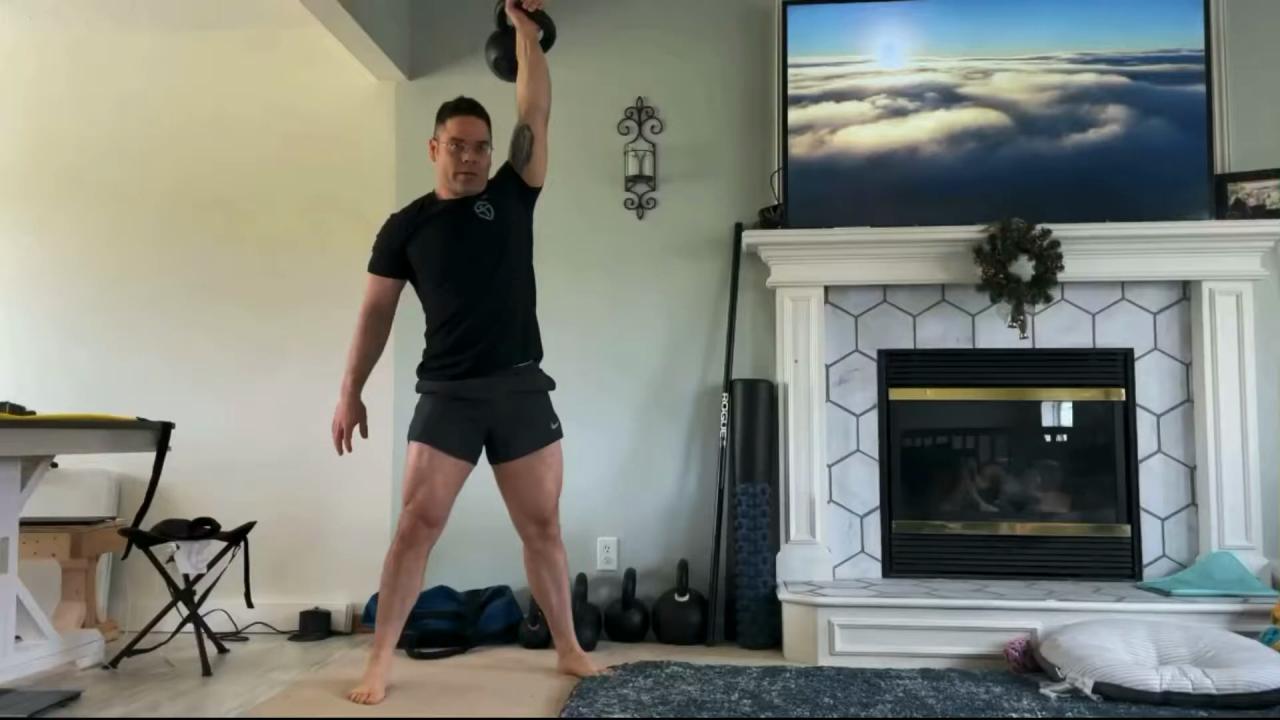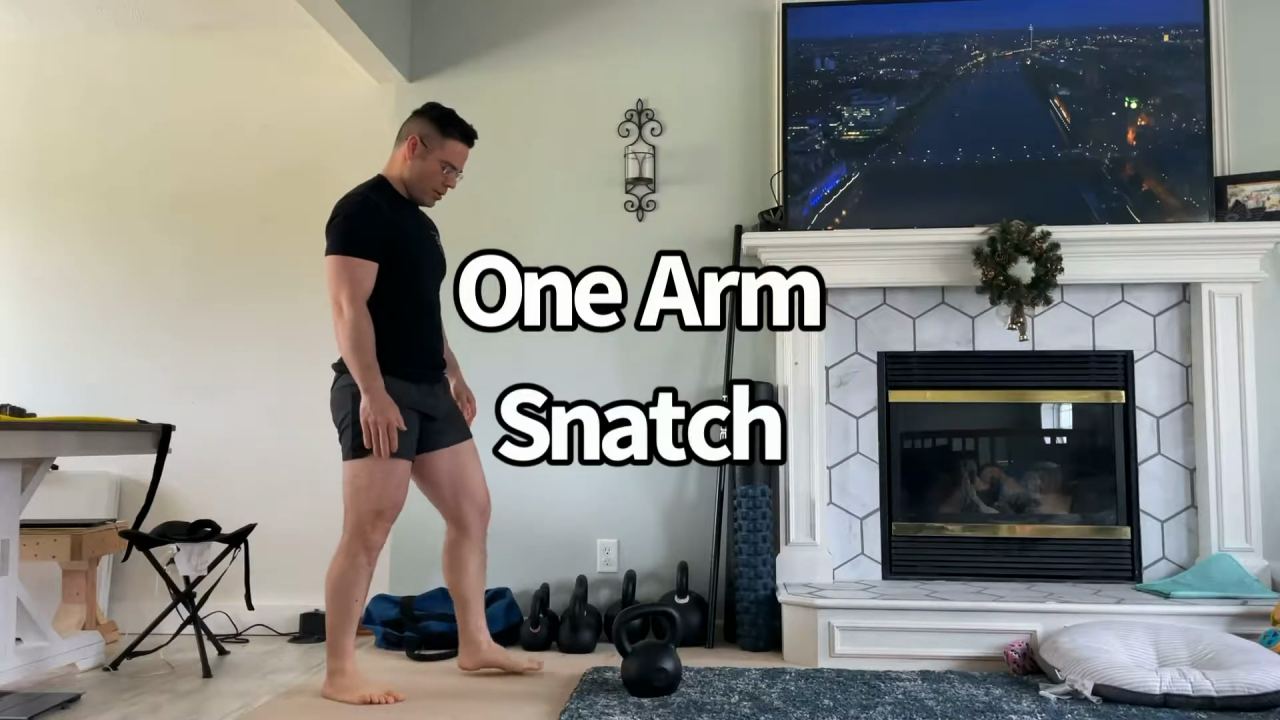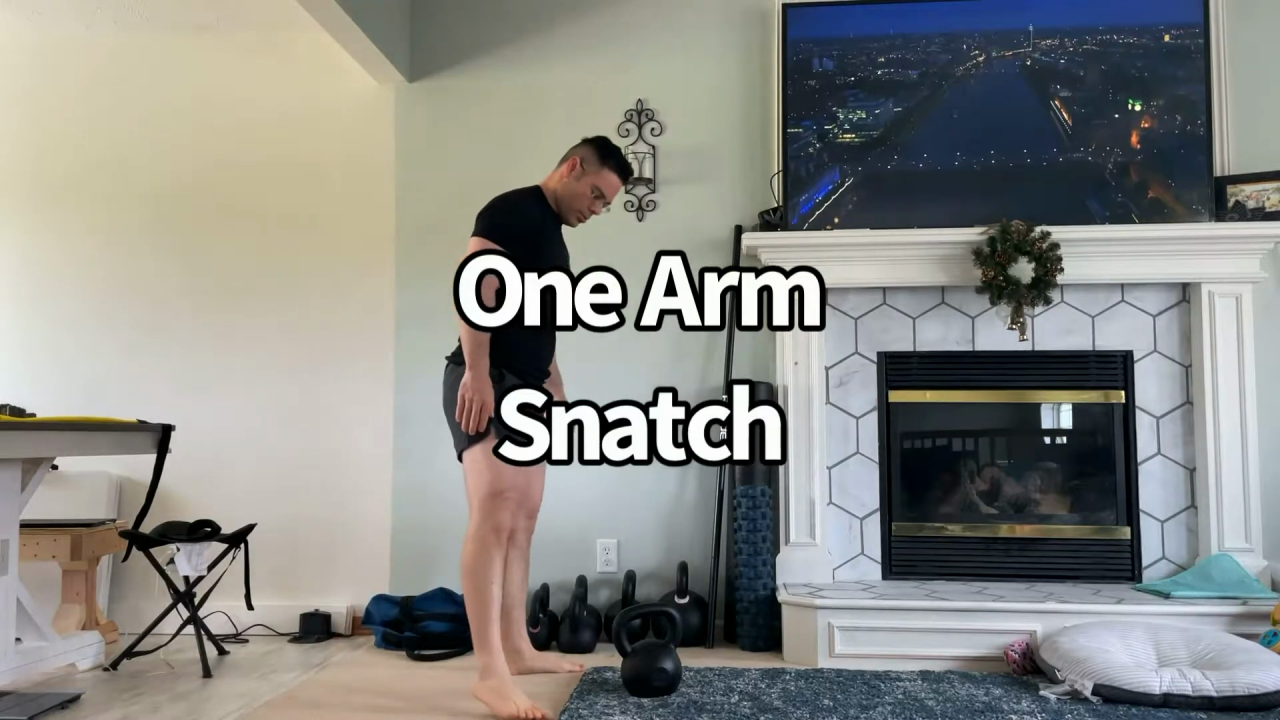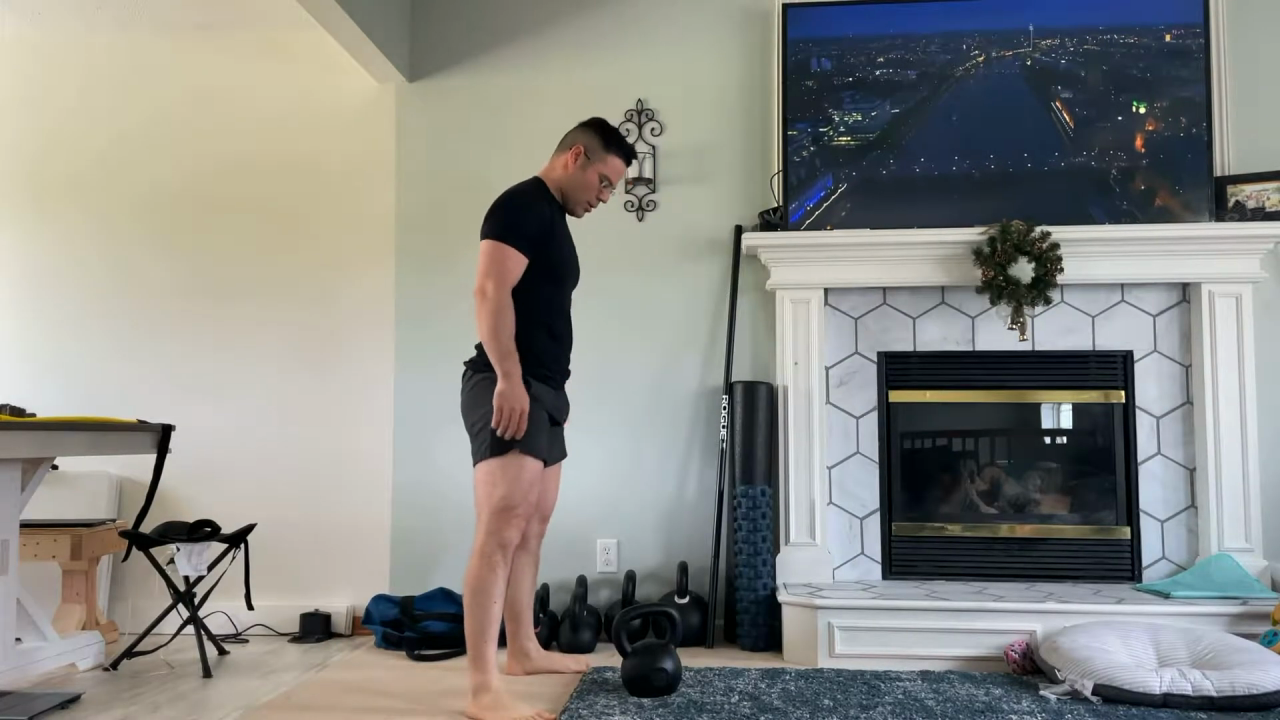
dt=1s
person 1, frame 1
left shoulder: (512, 196)
right shoulder: (407, 226)
left elbow: (535, 113)
right elbow: (377, 312)
right wrist: (351, 391)
left hip: (522, 388)
right hip: (448, 393)
left knee: (542, 525)
right knee: (418, 524)
left ankle: (569, 648)
right ankle: (379, 662)
person 1, frame 2
left shoulder: (421, 223)
right shoulder: (361, 209)
right elbow: (348, 307)
left wrist: (454, 376)
right wrist: (372, 394)
left hip: (429, 393)
right hip: (380, 394)
left knee: (473, 511)
right knee: (367, 533)
left ankle: (476, 645)
right ankle: (339, 671)
person 1, frame 3
left shoulder: (552, 234)
right shoulder: (512, 211)
right elbow: (477, 291)
left wrist: (555, 388)
right wrist: (477, 373)
left hip: (524, 388)
right hip: (488, 384)
left knee: (520, 523)
right knee: (493, 517)
left ankle: (517, 649)
right ankle: (491, 671)
person 1, frame 4
left shoulder: (552, 218)
right shoulder: (521, 205)
right elbow: (490, 292)
right wrist: (508, 379)
left hip: (540, 394)
right hip: (510, 393)
left knee: (531, 530)
right knee: (500, 534)
left ankle: (524, 650)
